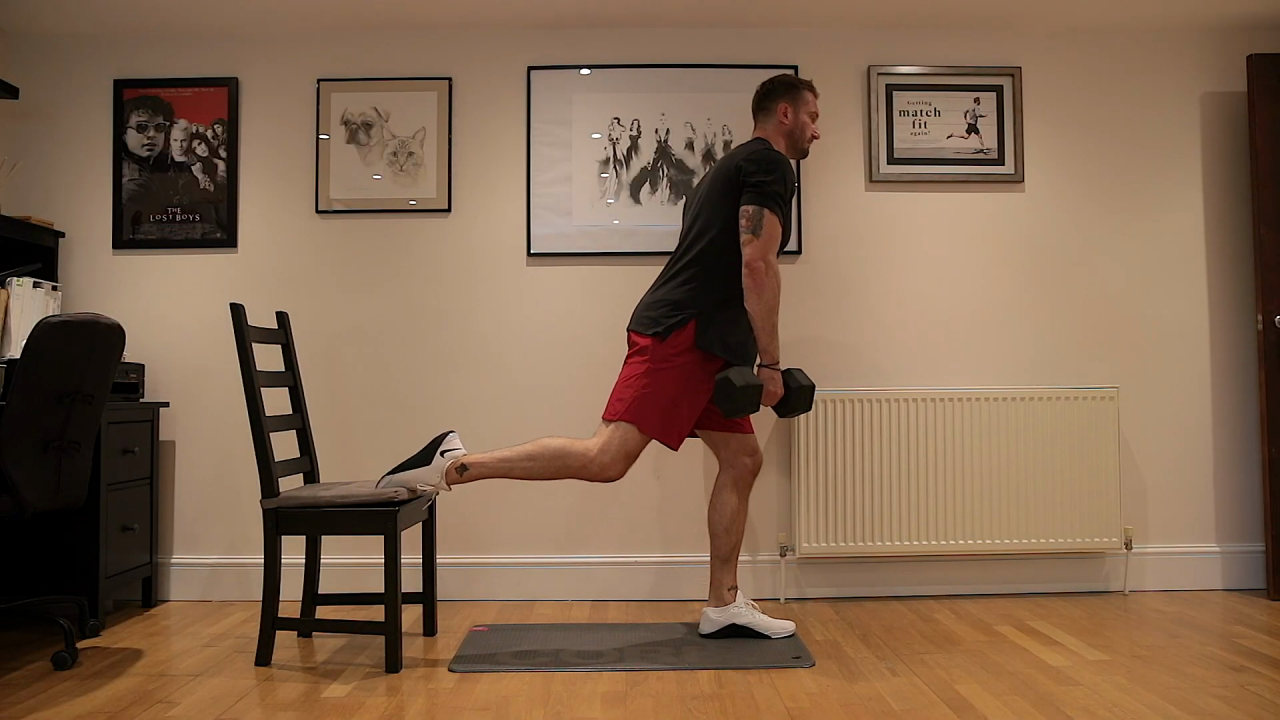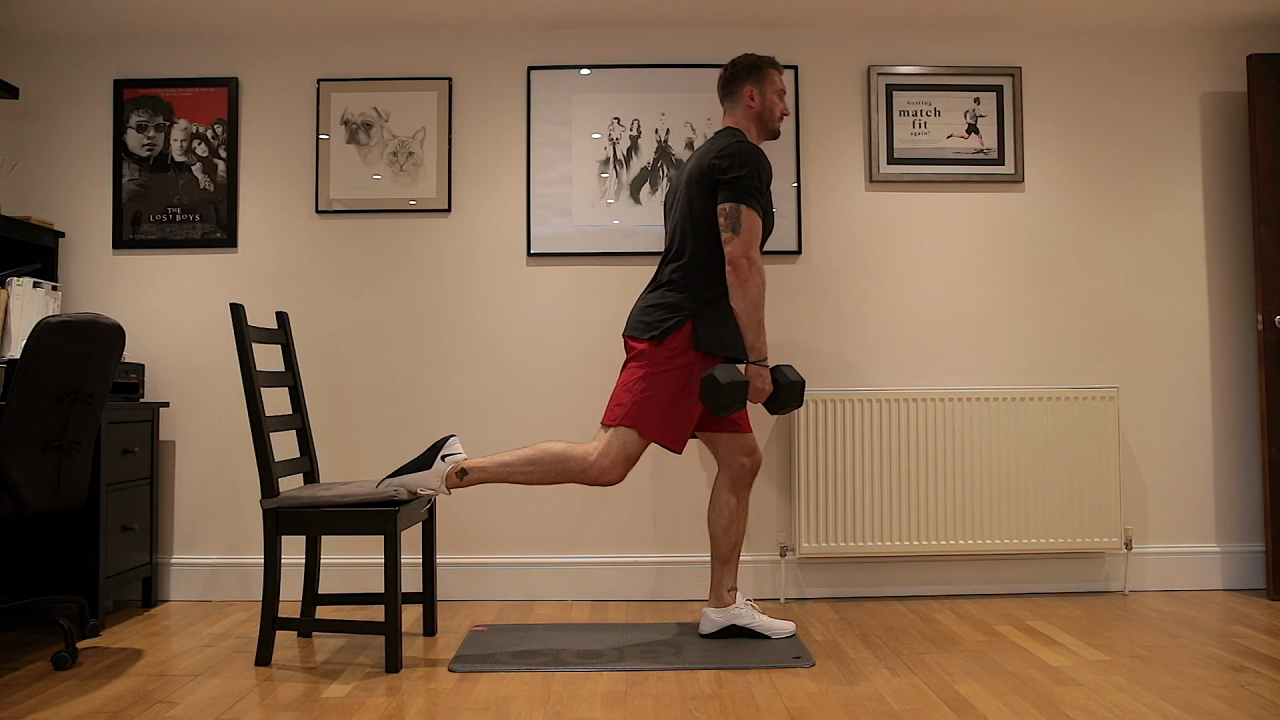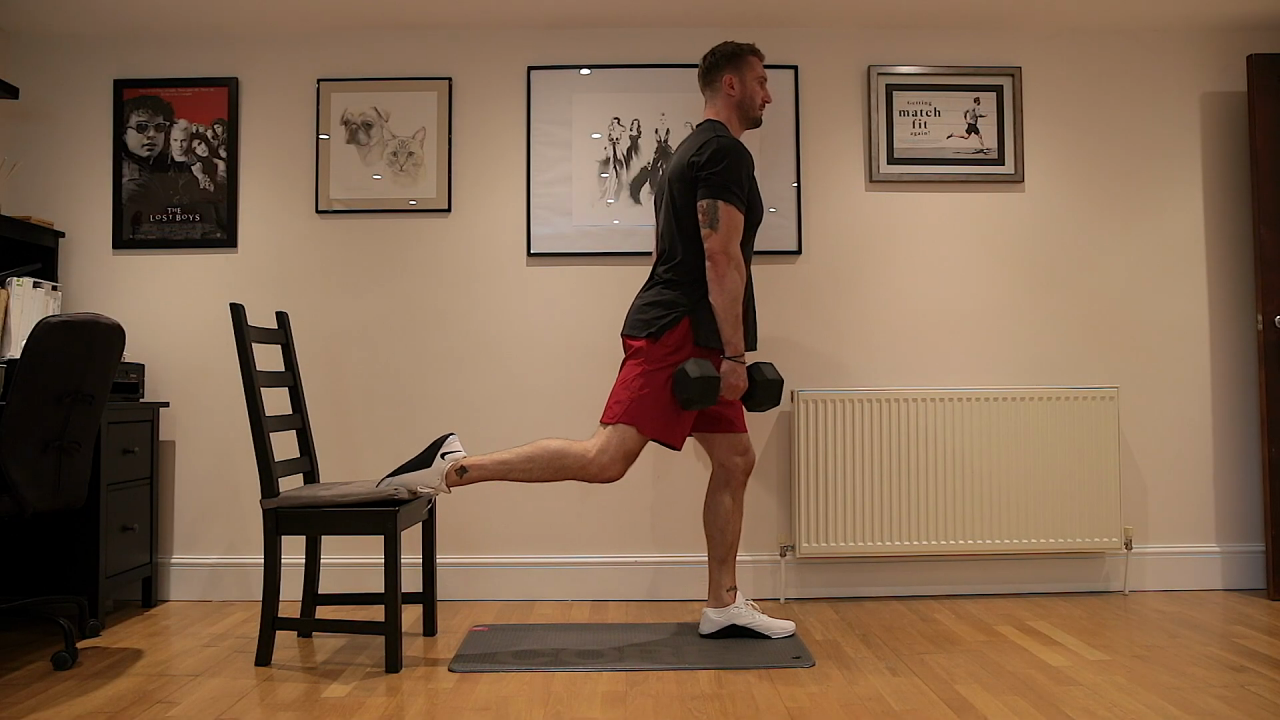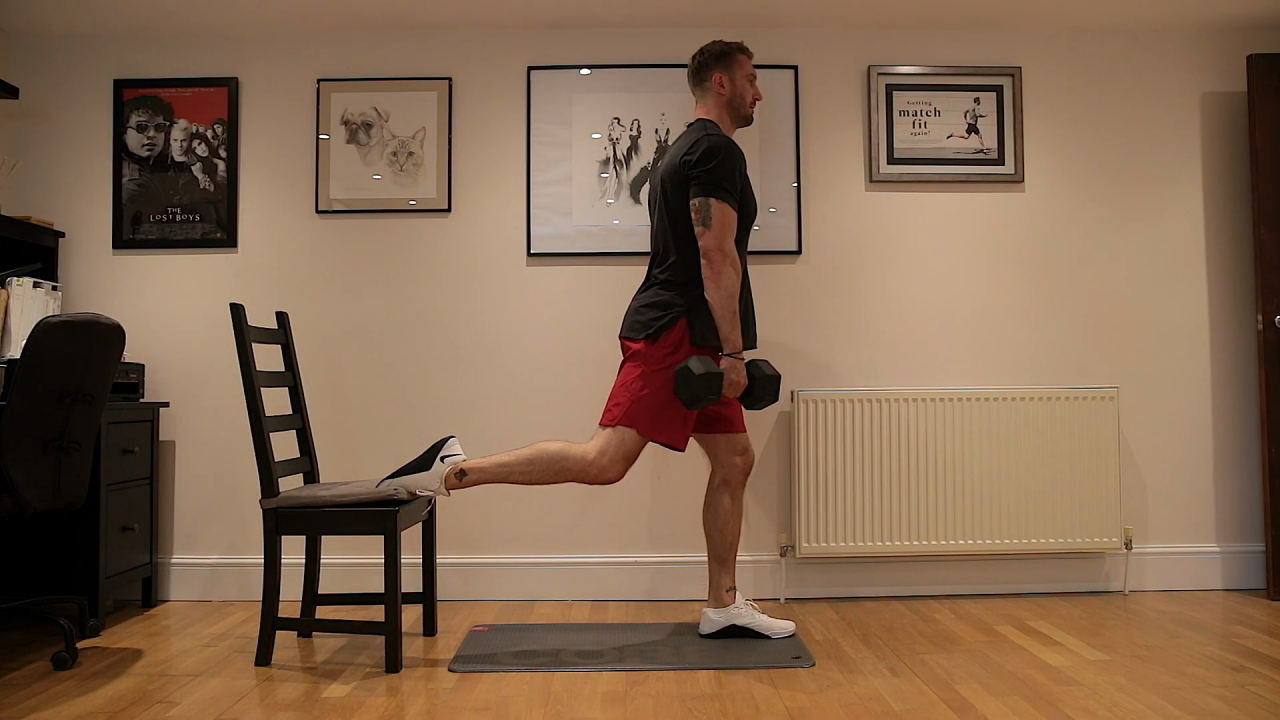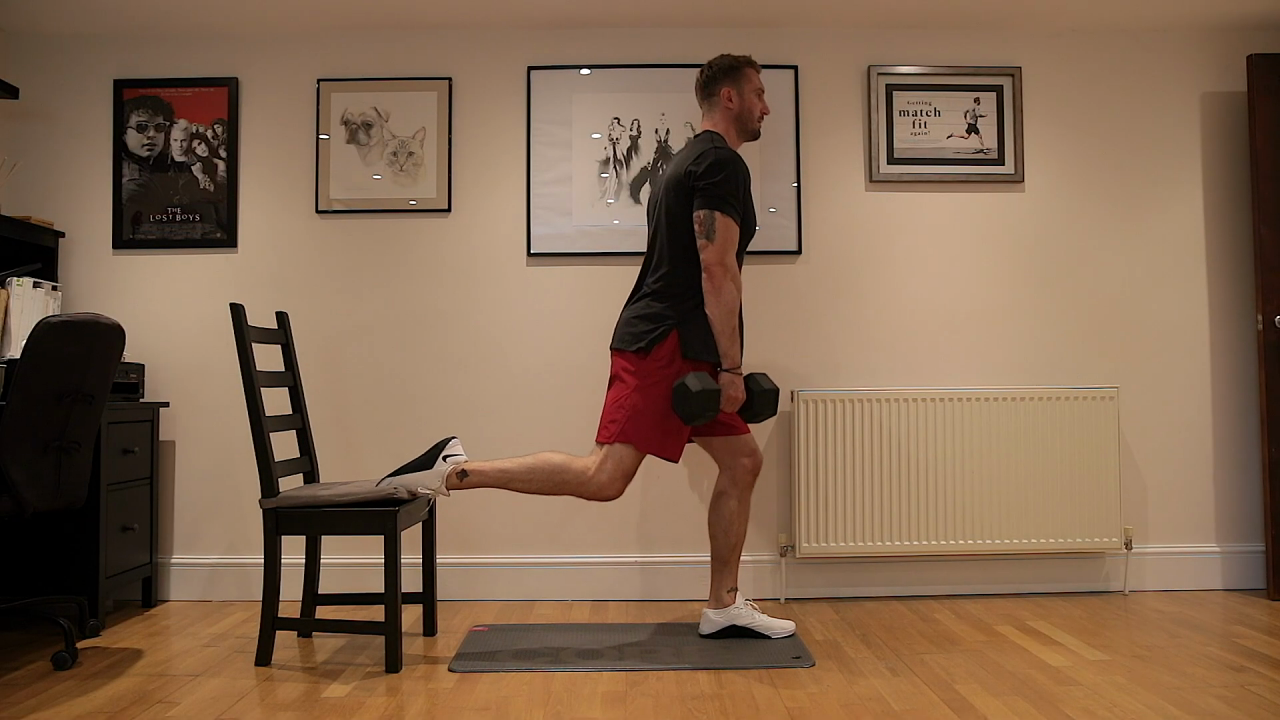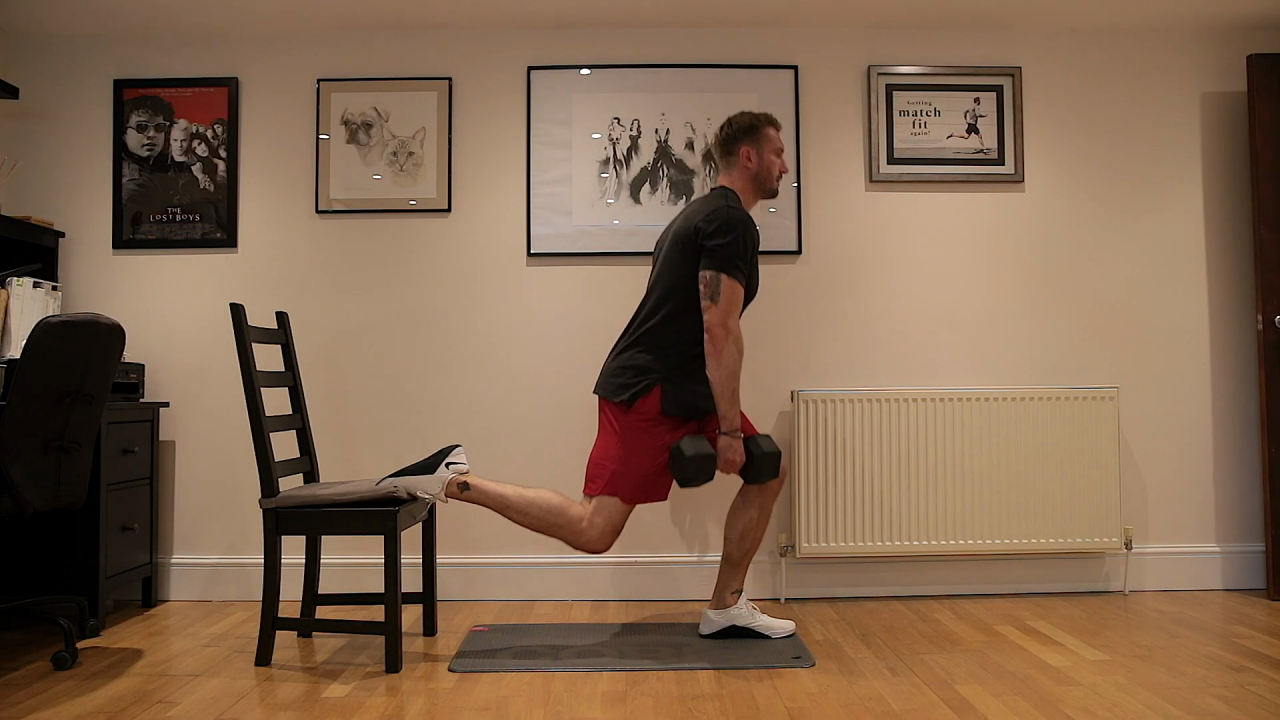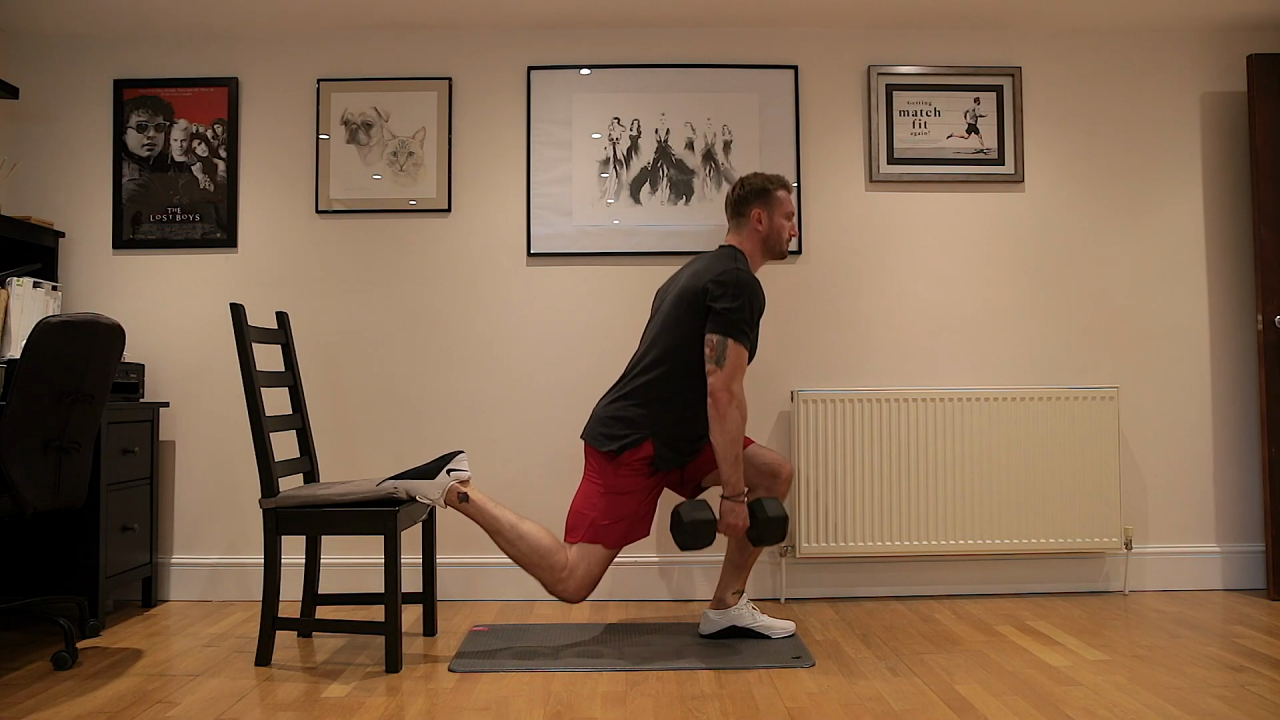
dt=0.4s
person 1, frame 1
left shoulder: (737, 168)
right shoulder: (771, 167)
right elbow: (757, 265)
left wrist: (747, 357)
right wrist: (770, 363)
left hip: (698, 340)
right hip: (681, 334)
left knee: (743, 461)
right knee: (604, 458)
left ankle: (724, 605)
right ankle: (454, 464)
person 1, frame 2
left shoulder: (712, 157)
right shoulder: (744, 158)
right elbow: (741, 262)
right wrist: (758, 360)
left hip: (693, 339)
right hip: (678, 335)
left knee: (741, 460)
right knee: (605, 463)
left ankle: (723, 606)
right ankle: (453, 469)
person 1, frame 3
left shoulder: (697, 150)
right shoulder: (725, 152)
right elbow: (721, 258)
right wrist: (735, 354)
left hip: (687, 335)
right hip: (678, 332)
left knee: (735, 462)
right knee: (604, 459)
left ankle: (723, 606)
right ankle: (453, 467)
person 1, frame 4
left shoulder: (687, 150)
right shoulder: (717, 150)
right elbow: (716, 255)
right wrist: (733, 351)
left hip: (684, 334)
right hip: (678, 333)
left knee: (735, 462)
right knee: (604, 460)
left ankle: (723, 607)
right ankle: (452, 470)
person 1, frame 5
left shoulder: (692, 161)
right shoulder: (722, 163)
right elbow: (717, 269)
left wrist: (719, 362)
right wrist: (732, 366)
left hip: (678, 344)
right hip: (667, 344)
left knee: (742, 462)
right knee: (603, 477)
left ankle: (724, 607)
right ankle: (453, 471)
person 1, frame 6
left shoulder: (704, 214)
right shoulder: (732, 222)
right elbow: (720, 331)
right wrist: (730, 429)
left hip: (672, 388)
right hip: (649, 391)
right knee: (592, 529)
left ankle: (726, 608)
right ankle: (455, 480)
person 1, frame 7
left shoulder: (705, 269)
right shoulder: (738, 284)
right elbow: (722, 394)
right wrist: (733, 497)
left hip: (664, 434)
right hip: (633, 442)
left knee: (775, 473)
right knee: (570, 580)
left ankle: (726, 608)
right ankle: (457, 491)
